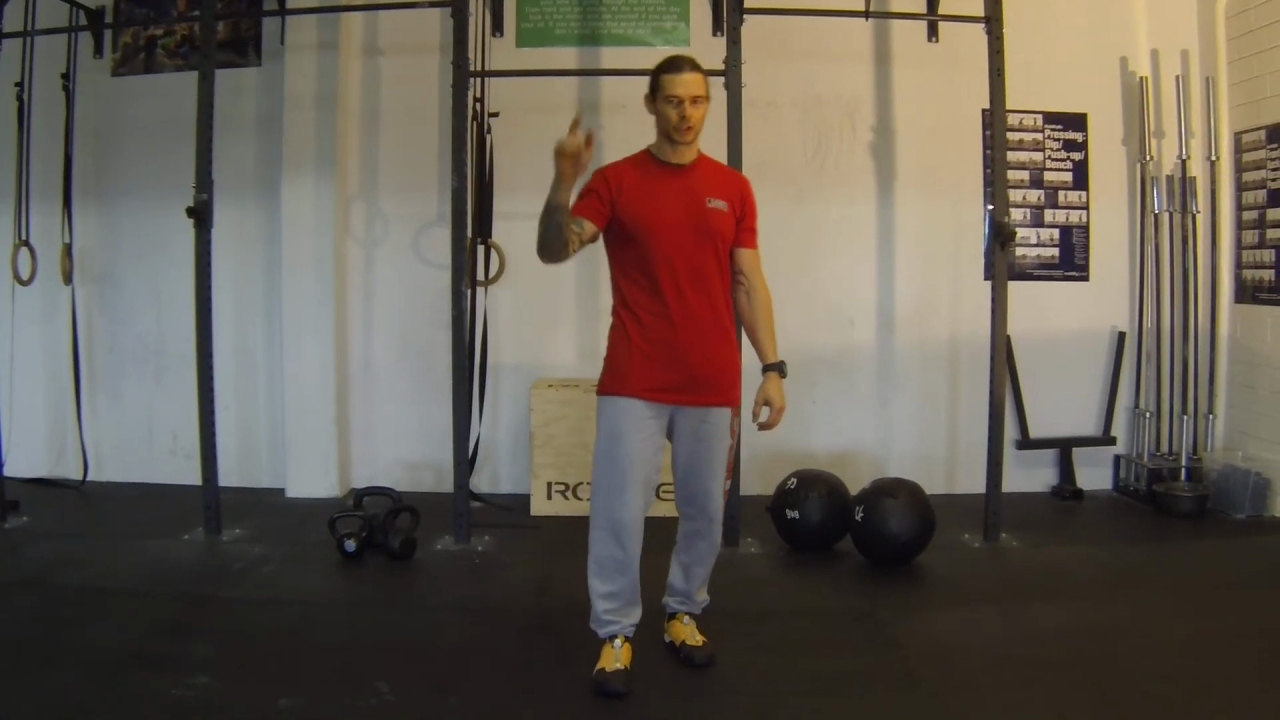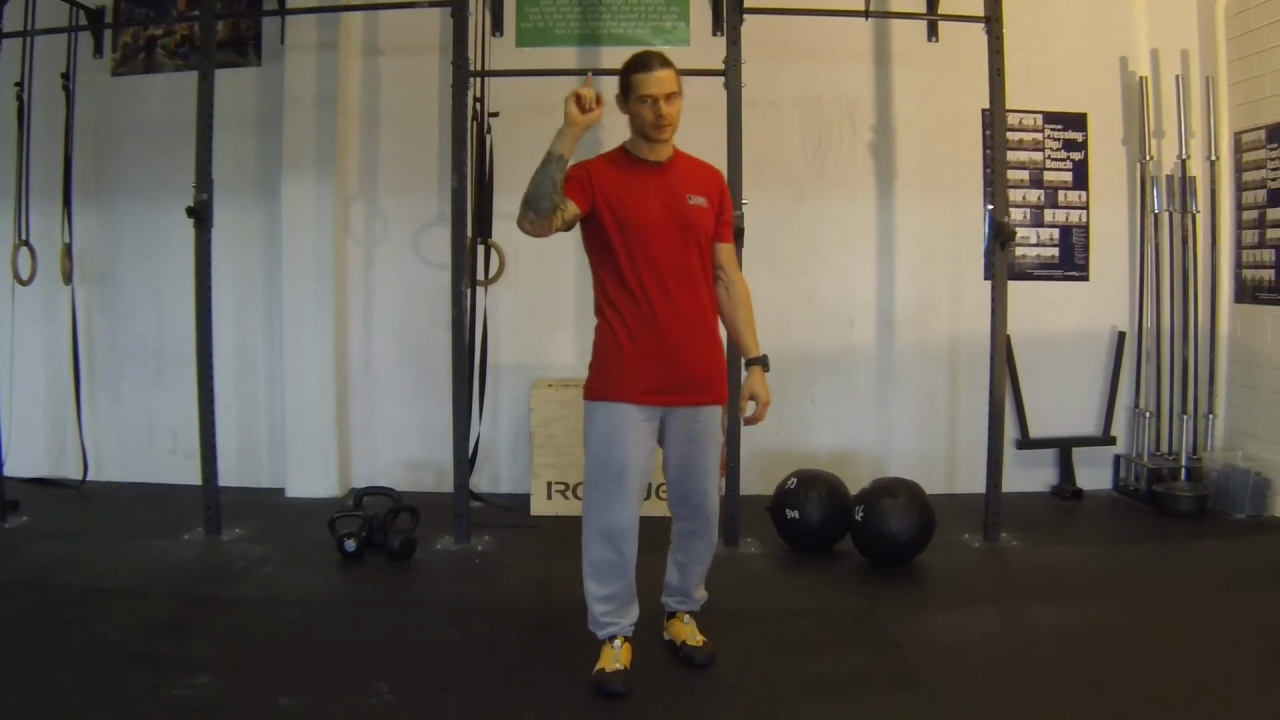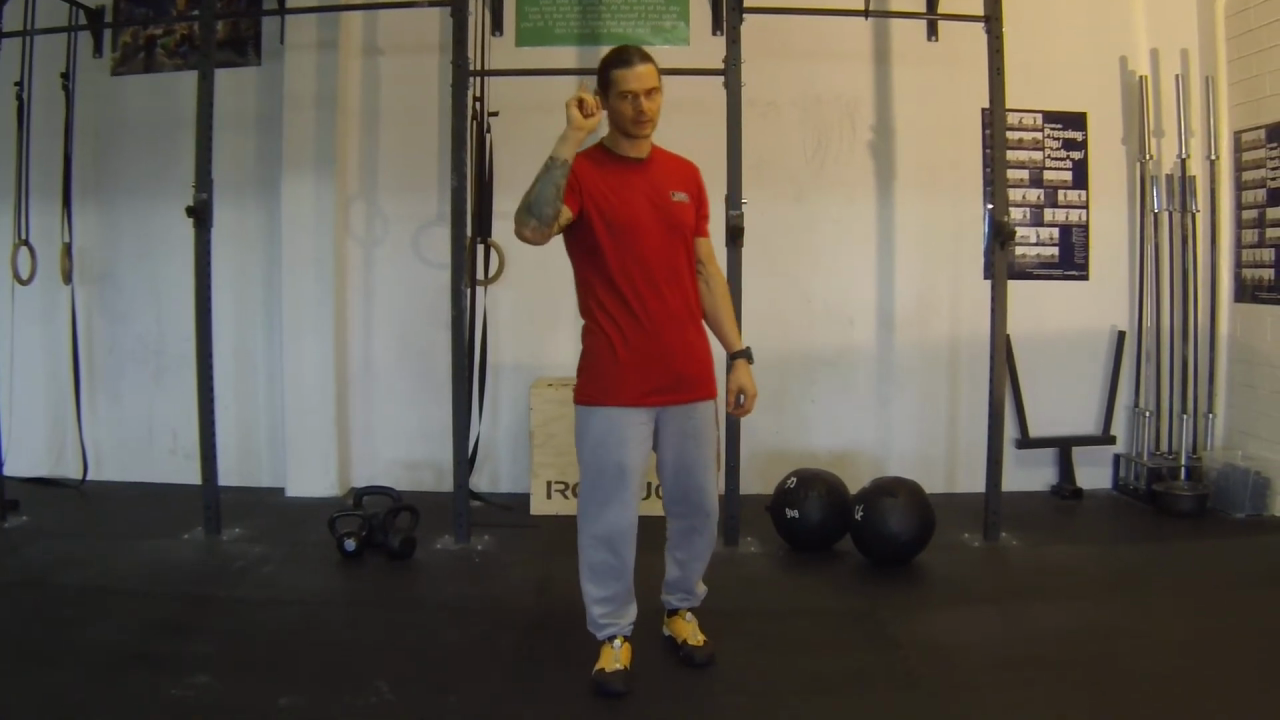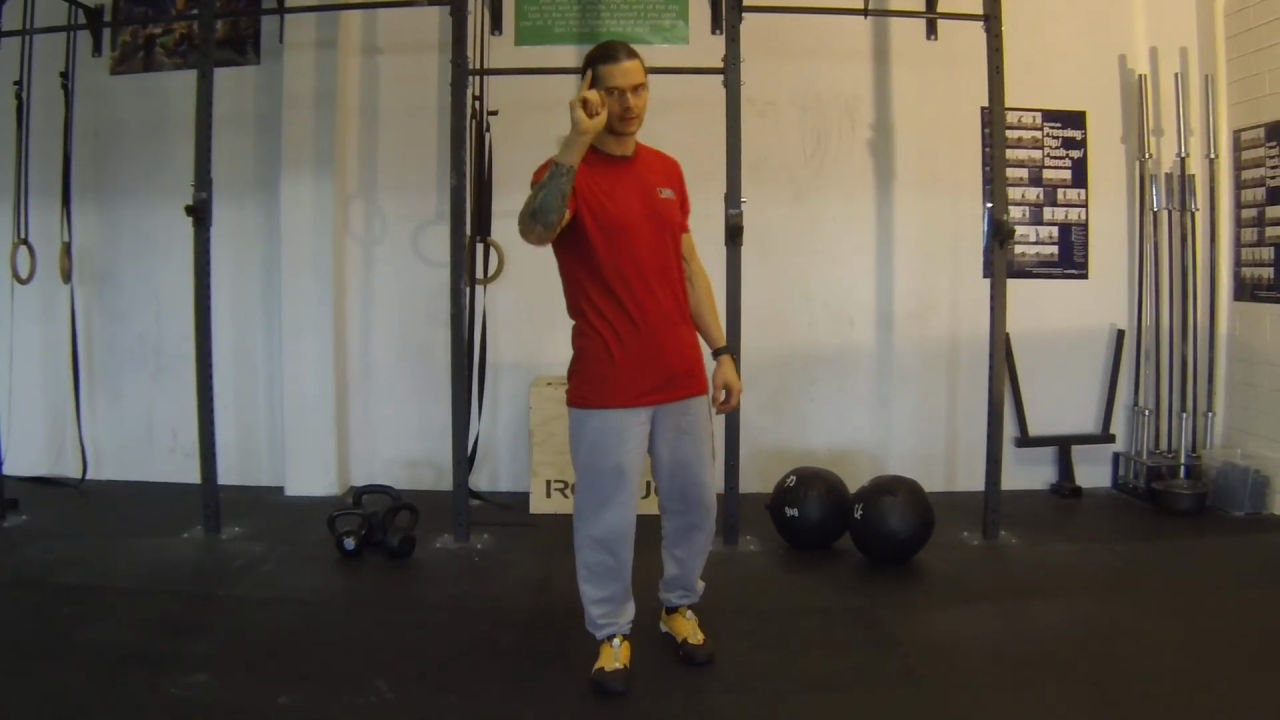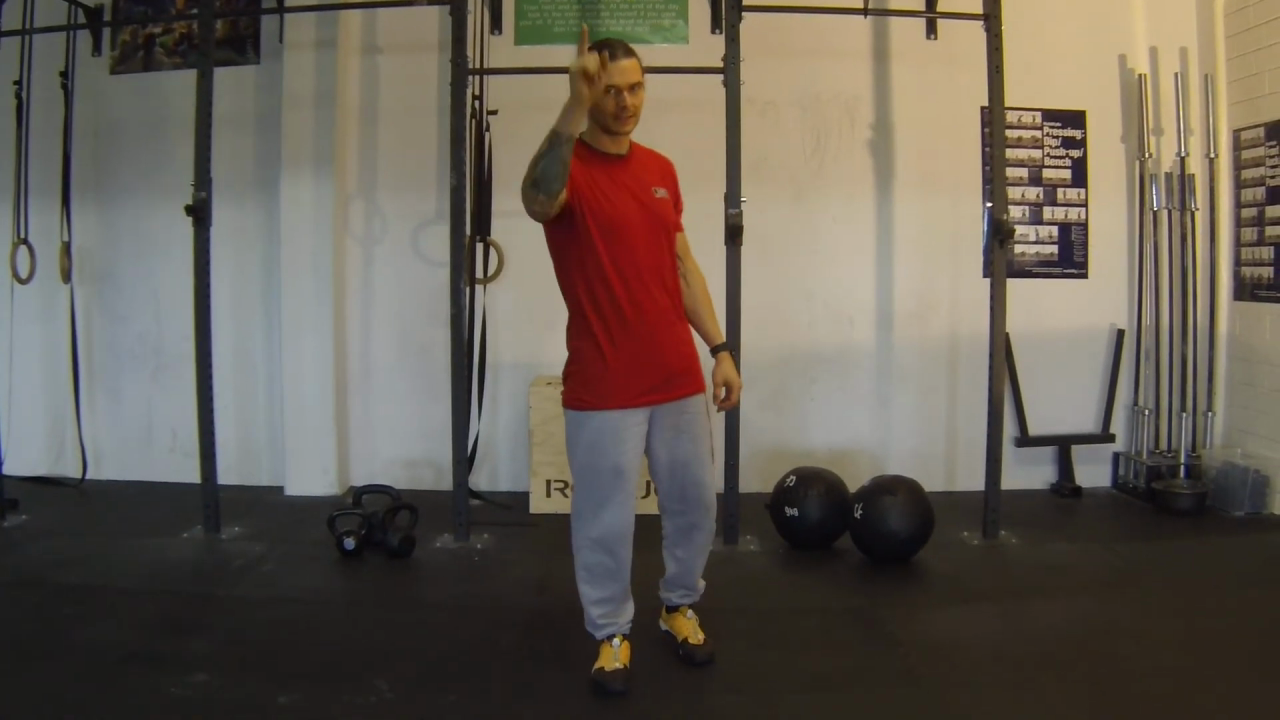
dt=0.3s
person 1, frame 1
left shoulder: (732, 186)
right shoulder: (614, 180)
left elbow: (748, 283)
right elbow: (553, 250)
left wrist: (772, 367)
right wrist: (563, 181)
left hip: (712, 381)
right hip: (634, 381)
left knee: (705, 509)
right knee: (619, 510)
left ankle: (684, 613)
right ankle: (615, 633)
person 1, frame 2
left shoulder: (708, 181)
right shoulder: (594, 176)
left elbow: (727, 278)
right elbow: (534, 220)
left wrist: (754, 362)
right wrist: (569, 134)
left hip: (700, 381)
right hip: (621, 384)
left knee: (699, 509)
right knee: (612, 514)
left ankle: (681, 612)
right ankle: (613, 634)
person 1, frame 3
left shoulder: (685, 175)
right shoulder: (579, 173)
left elbow: (706, 271)
right elbow: (531, 229)
left wrist: (738, 355)
right wrist: (571, 138)
left hip: (689, 378)
right hip: (613, 385)
left knee: (697, 505)
right knee: (609, 514)
left ankle: (681, 609)
right ankle: (612, 634)
person 1, frame 4
left shoulder: (667, 171)
right shoulder: (564, 171)
left elbow: (688, 267)
right elbow: (535, 231)
left wrist: (720, 351)
right wrist: (577, 140)
left hip: (680, 377)
right hip: (606, 385)
left knee: (694, 502)
right knee: (606, 516)
left ankle: (680, 606)
right ankle: (611, 633)
person 1, frame 5
left shoulder: (661, 170)
right shoulder: (565, 166)
right elbow: (538, 202)
left wrist: (719, 349)
right wrist: (573, 107)
left hip: (678, 378)
right hip: (603, 385)
left knee: (694, 503)
right knee: (604, 518)
left ankle: (680, 606)
right ankle: (610, 633)
